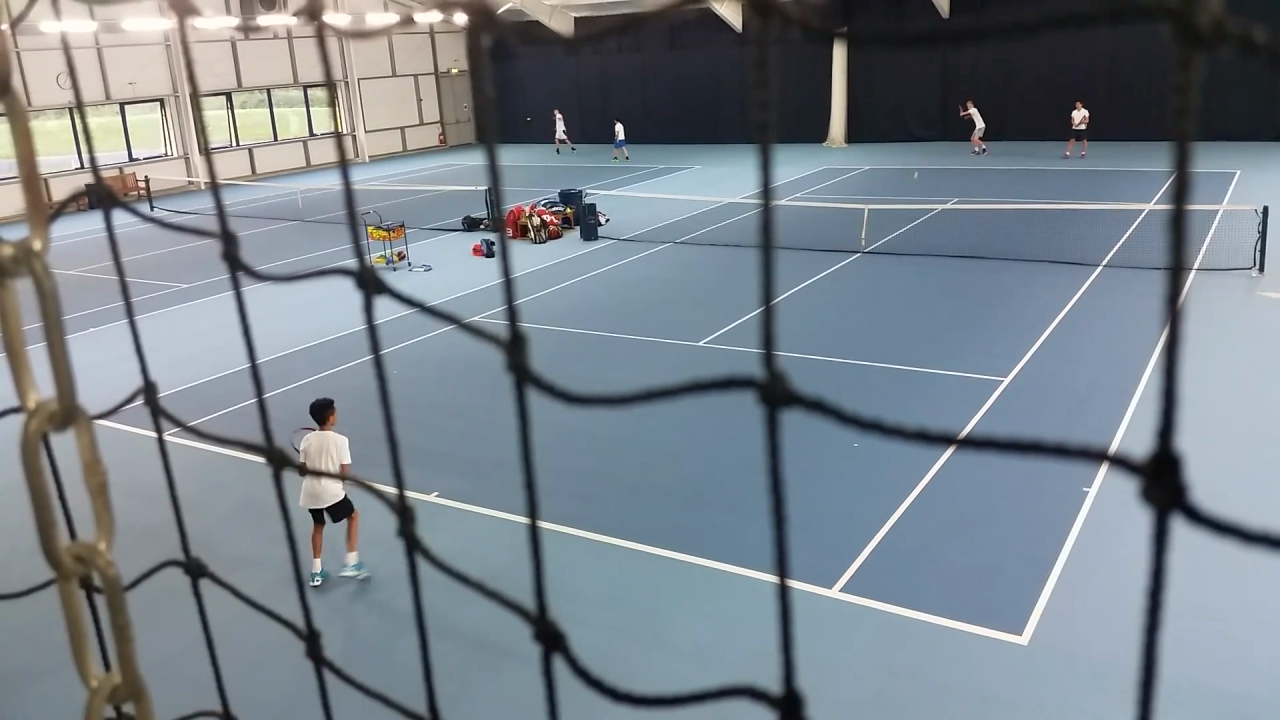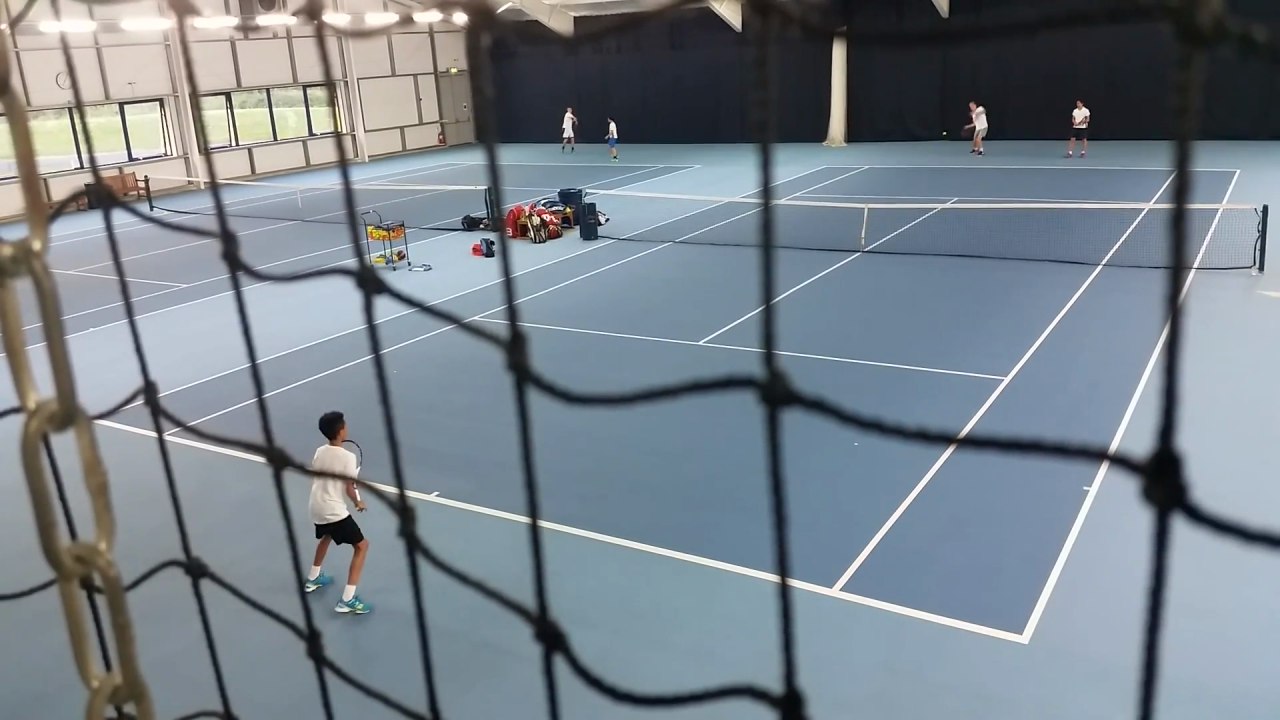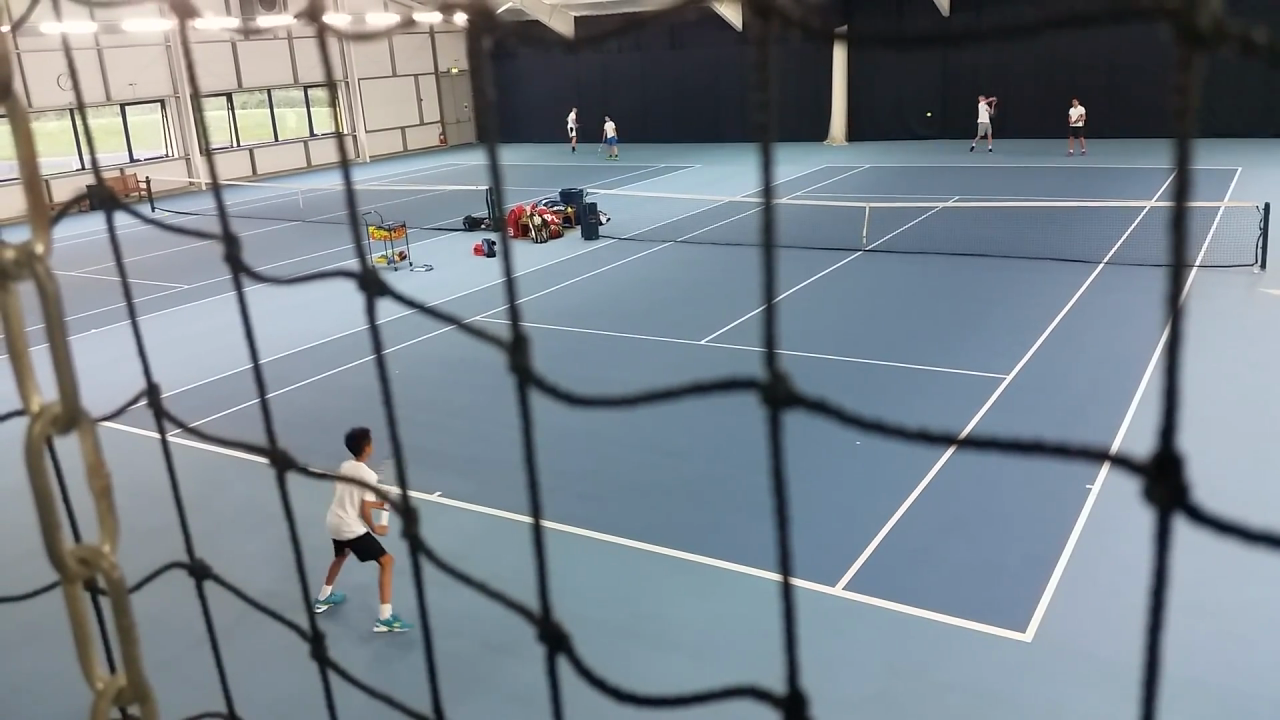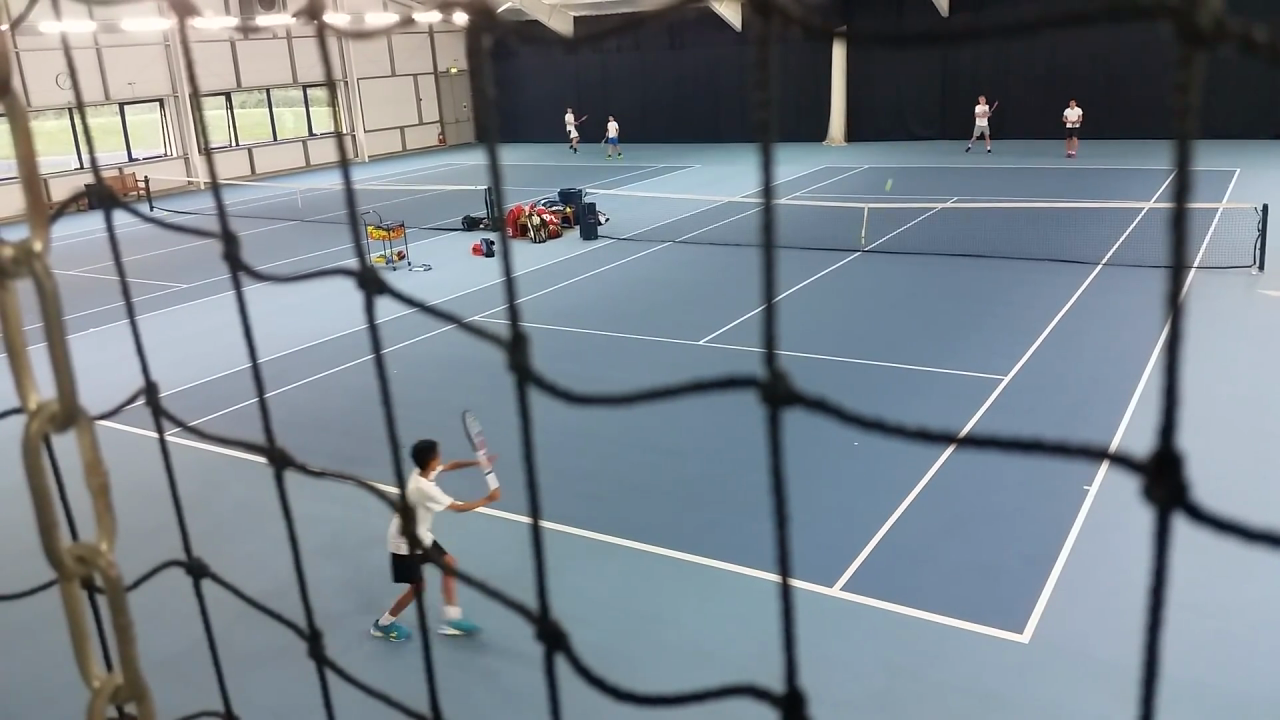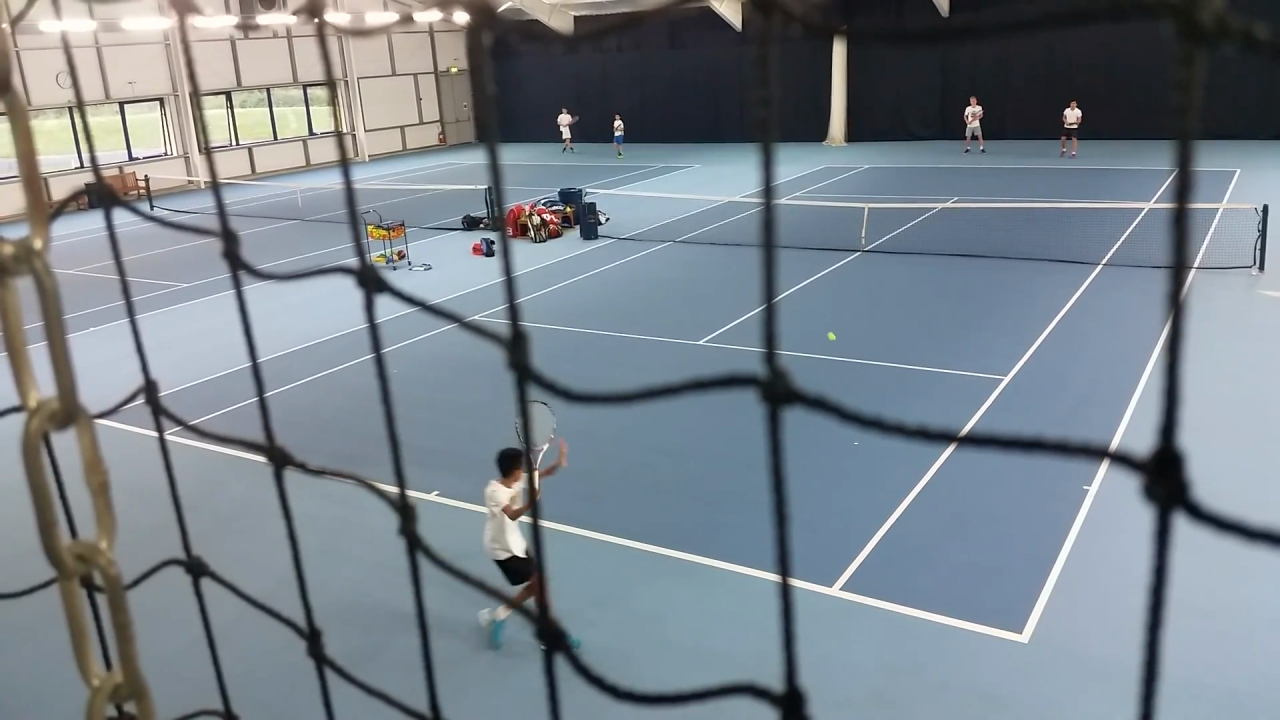
dt=0.4s
person 1, frame 1
left shoulder: (307, 440)
right shoulder: (340, 441)
left elbow: (303, 470)
right elbow: (344, 471)
left hip: (311, 493)
right hip: (333, 492)
left knee: (318, 526)
right knee: (352, 517)
left ankle: (316, 572)
right ankle: (350, 564)
person 1, frame 2
left shoulder: (319, 452)
right shoulder: (348, 457)
right elbow: (349, 489)
right wrist: (358, 502)
left hip: (316, 508)
right hip: (335, 511)
left knee: (327, 535)
right knee: (361, 546)
left ankle: (313, 578)
right ankle: (348, 599)
person 1, frame 3
left shoulder: (345, 467)
right shoulder: (368, 475)
right elbow: (365, 510)
left wrist: (376, 503)
right wrist: (375, 528)
left hip: (334, 523)
right hip: (352, 528)
left knee: (342, 553)
right knee: (386, 561)
left ankle: (323, 598)
right ankle: (385, 617)
person 1, frame 4
left shoulder: (421, 474)
right shoulder: (425, 489)
left elbow: (450, 465)
right elbow: (459, 507)
left wrist: (477, 462)
right wrist: (488, 499)
left hip: (420, 537)
right hip: (405, 543)
left knee: (450, 564)
right knee: (417, 587)
left ankle: (452, 619)
right ankle: (384, 624)
person 1, frame 5
left shoulder: (516, 482)
right shoulder: (494, 491)
left elbow: (541, 475)
right elbow: (512, 515)
left wrist: (559, 463)
right wrist: (529, 504)
left hip: (515, 544)
right hip: (504, 550)
left knee: (536, 584)
right knee: (539, 582)
left ankle: (497, 616)
